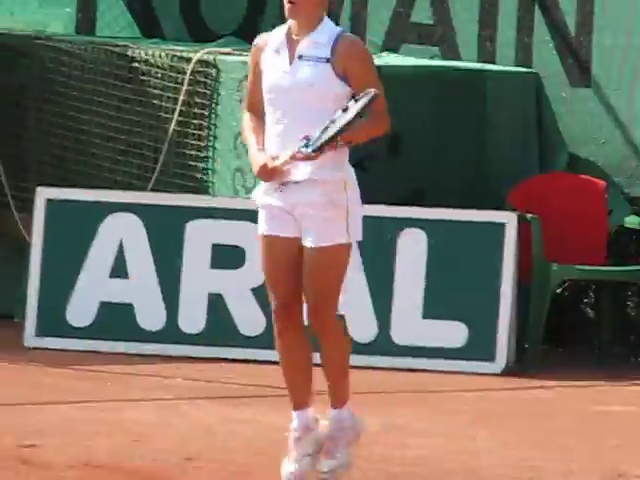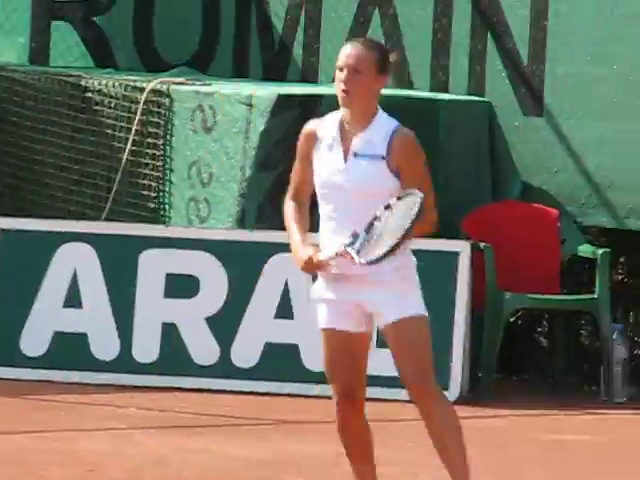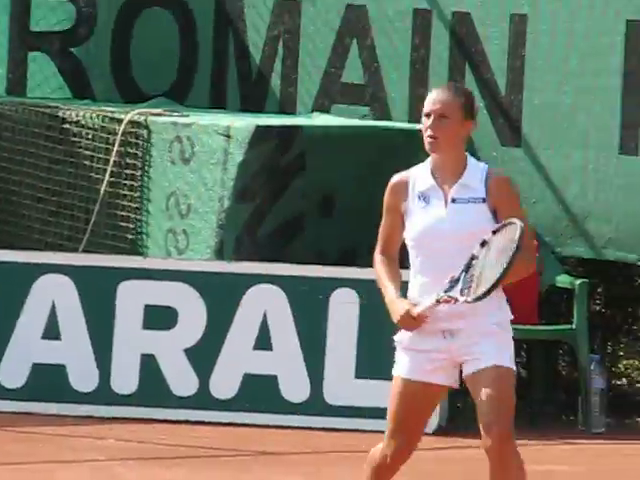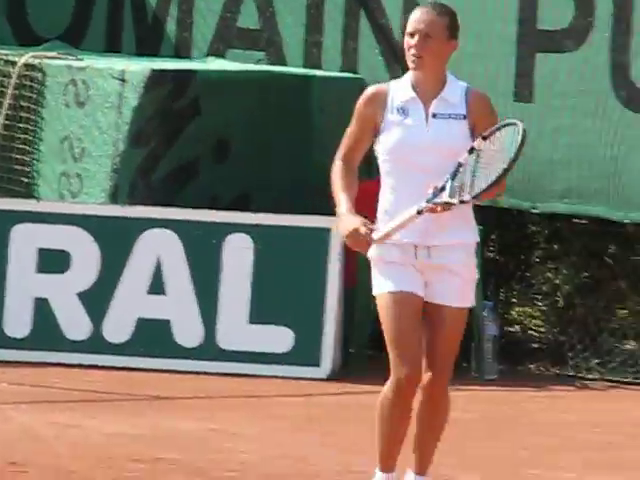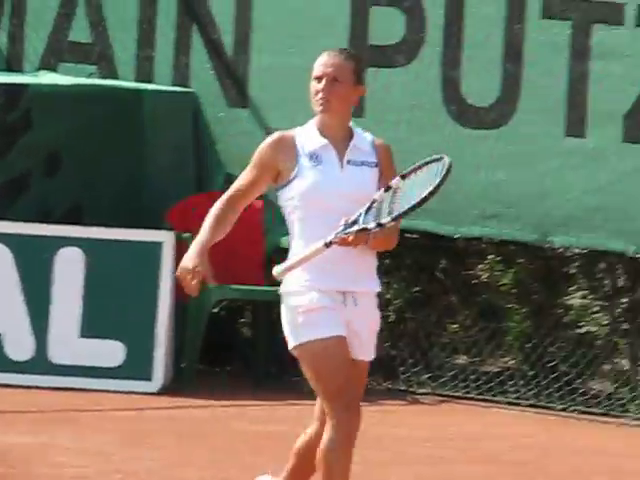
dt=0.2s
person 1, frame 1
left shoulder: (347, 49)
right shoulder: (265, 47)
left elbow: (380, 121)
right elbow: (252, 111)
left wrist: (333, 143)
right wrist: (257, 156)
left hip: (327, 192)
right hip: (278, 192)
left knee: (322, 314)
right knee: (285, 314)
left ankle: (340, 420)
right ankle: (304, 424)
person 1, frame 2
left shoulder: (400, 141)
right shoulder: (314, 135)
left elbow: (427, 217)
right elbow: (294, 200)
right wrist: (301, 246)
left hip: (390, 280)
right hip: (336, 282)
left knee: (423, 388)
right knee: (347, 404)
person 1, frame 3
left shoulder: (495, 185)
right shoulder: (403, 186)
left elbow: (526, 259)
right elbow: (383, 253)
right wrist: (395, 300)
left hip: (486, 327)
right hip: (425, 332)
left knee: (500, 440)
right knee: (397, 448)
person 1, frame 4
left shoulder: (476, 104)
right shoulder: (378, 100)
left elbow: (496, 183)
right elbow: (345, 163)
left wrist: (456, 197)
right wrist: (347, 215)
left hip: (455, 249)
right hip: (397, 247)
left knee: (437, 379)
right knee: (405, 374)
person 1, frame 5
left shoulder: (378, 152)
right shoulder: (283, 146)
left elbow: (389, 236)
right elbow: (231, 201)
left wrist: (365, 235)
right wrist: (198, 248)
left hip: (361, 299)
right hip: (309, 295)
left knee: (331, 422)
right knee: (343, 417)
